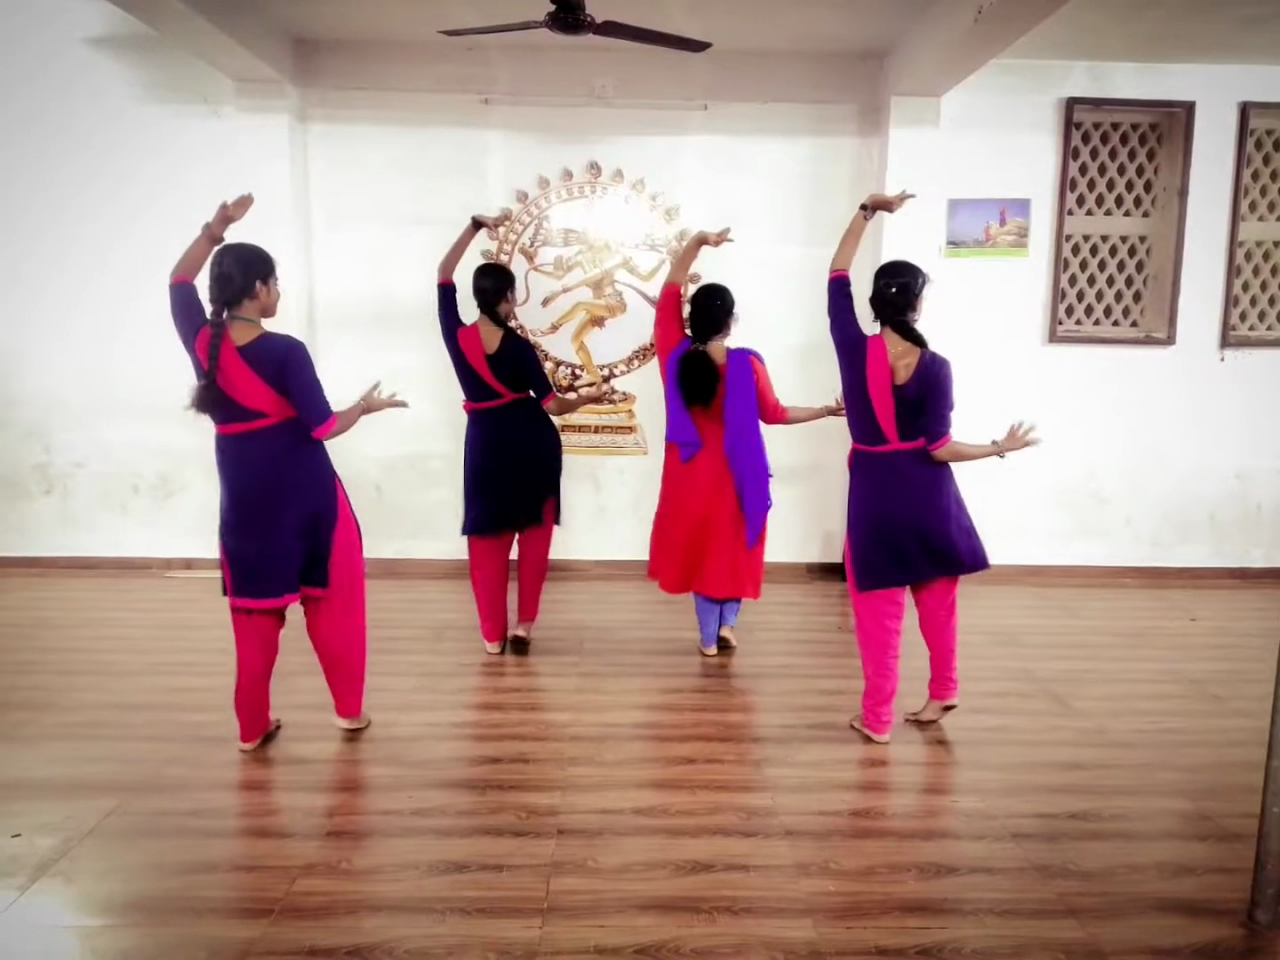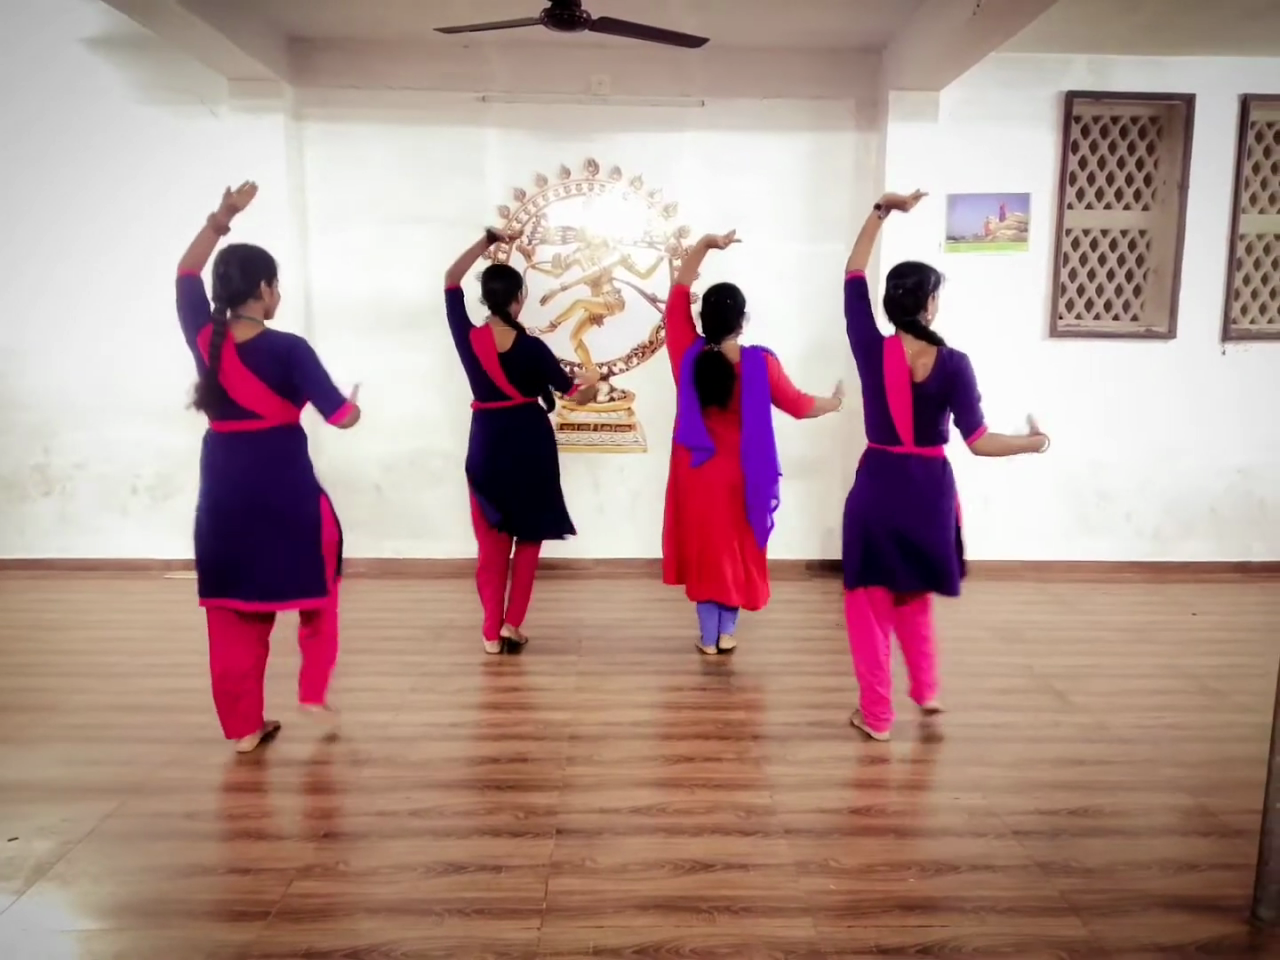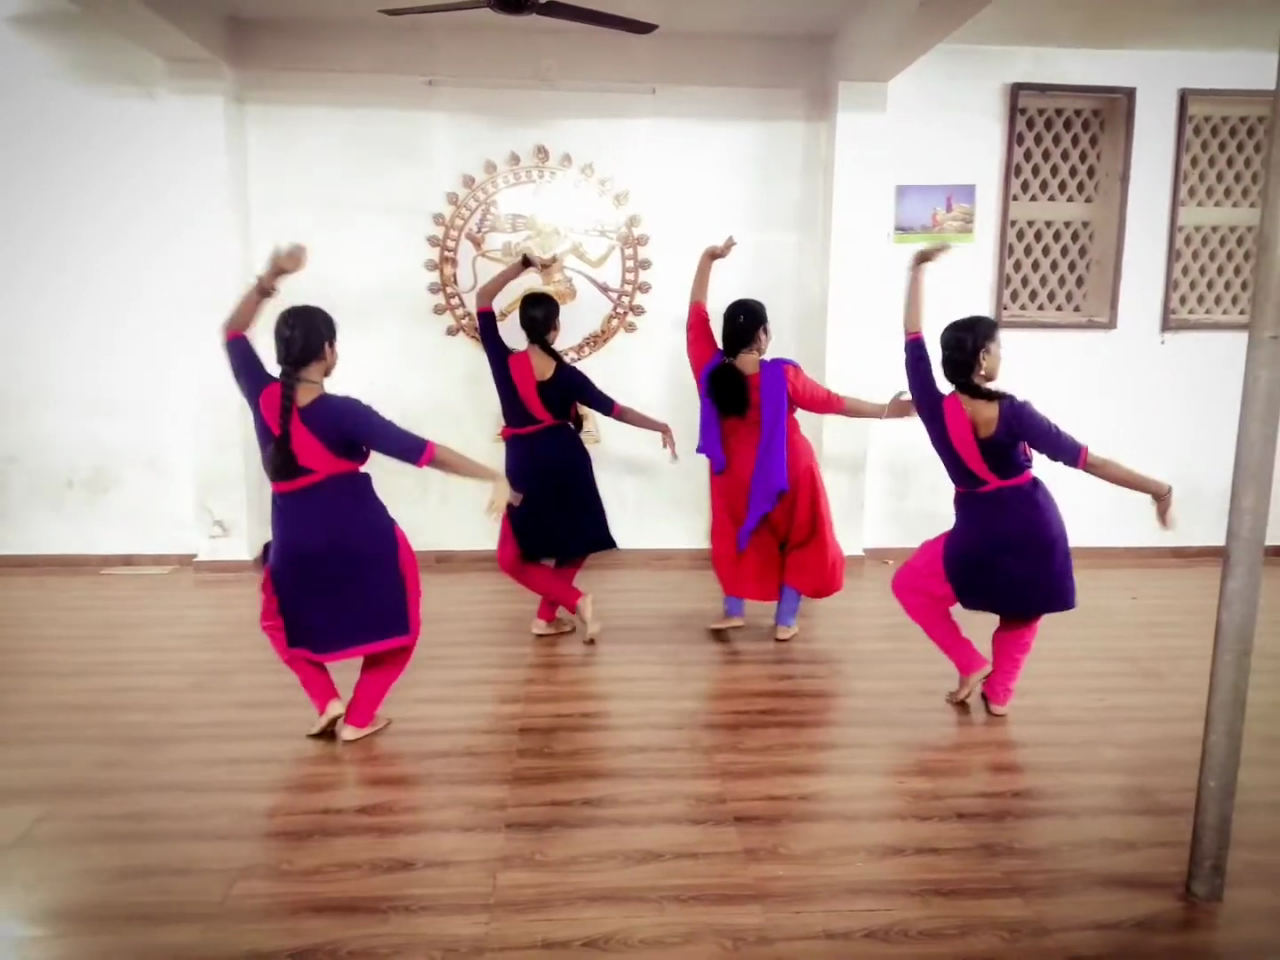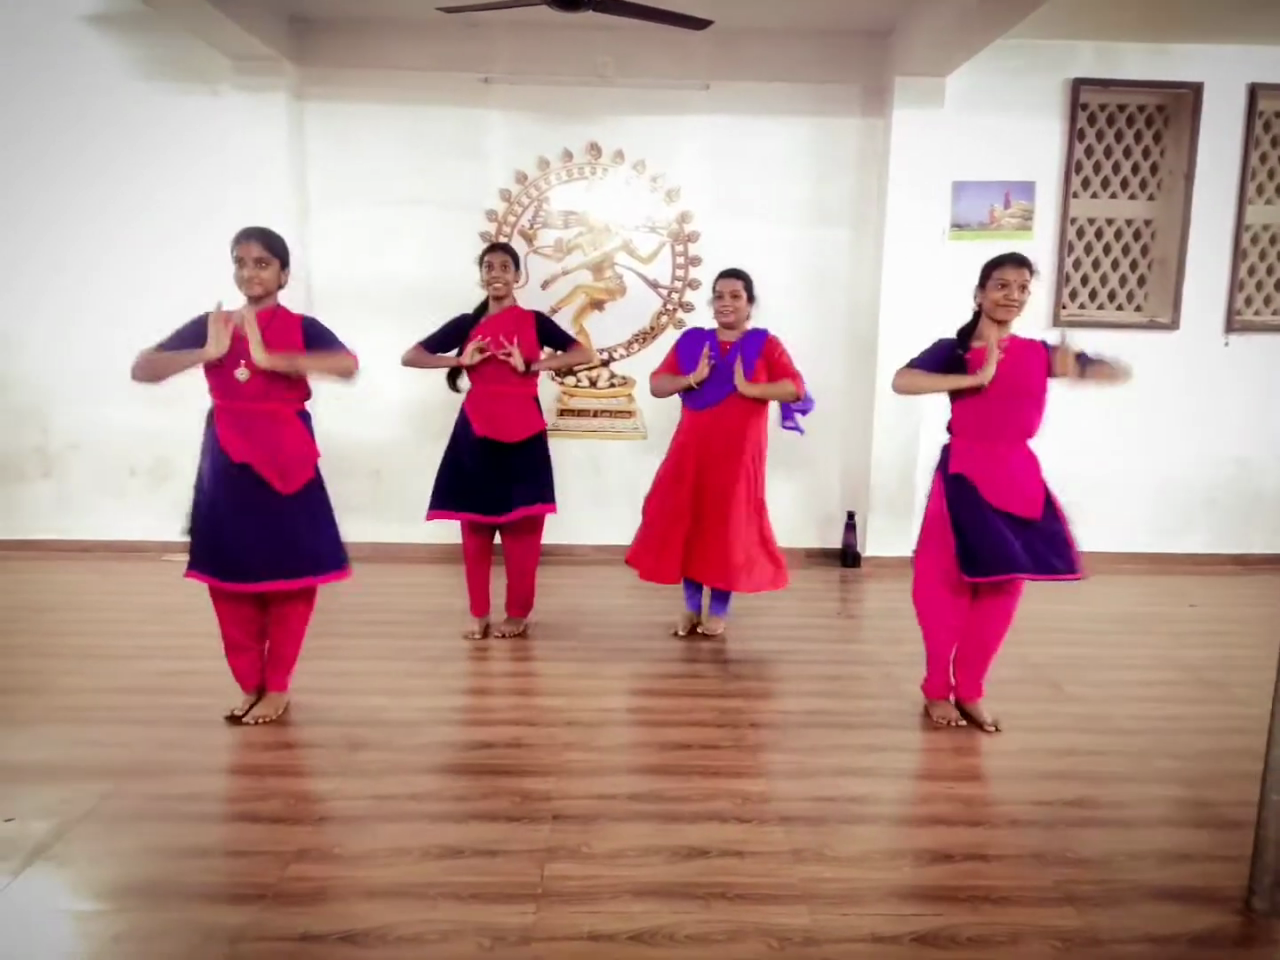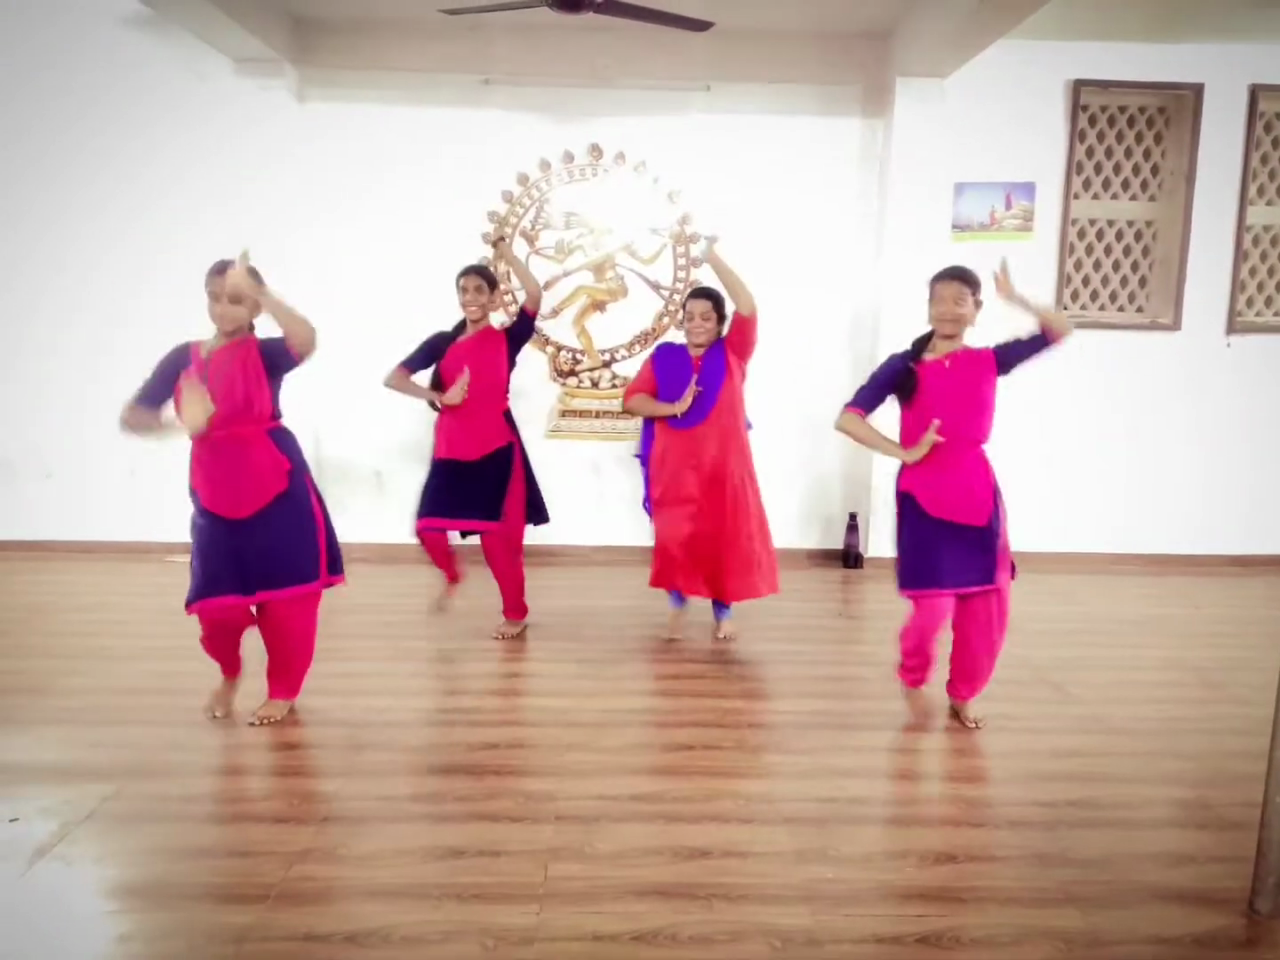
dt=1s
person 1, frame 1
left shoulder: (201, 341)
right shoulder: (284, 351)
left elbow: (179, 280)
right elbow: (323, 427)
left wrist: (217, 225)
right wrist: (366, 406)
left hip: (243, 489)
right hip: (303, 486)
left knee: (254, 610)
right knee: (333, 599)
left ankle: (252, 727)
right ankle: (349, 709)
person 1, frame 2
left shoulder: (203, 339)
right shoulder: (287, 349)
left elbow: (187, 273)
right elbow: (343, 416)
left wrist: (222, 216)
right wrist: (352, 405)
left hip: (223, 491)
right hip: (286, 490)
left knee: (234, 613)
right knee: (315, 594)
left ankle: (244, 727)
right ankle: (313, 693)
person 1, frame 3
left shoulder: (263, 399)
right shoulder: (342, 413)
left elbow: (234, 333)
right elbow: (423, 451)
left wrist: (270, 280)
right wrist: (495, 478)
left hip: (295, 539)
right hip: (359, 531)
left knee: (285, 624)
right knee: (395, 627)
left ankle: (326, 700)
right ankle: (358, 718)
person 1, frame 4
left shoulder: (302, 329)
right shoulder: (211, 326)
left elbow: (347, 365)
right elbow: (142, 370)
left wrist: (271, 359)
right wrist: (205, 354)
left hip: (289, 469)
right hip: (227, 471)
left knee: (289, 584)
right knee: (232, 584)
left ankle: (277, 687)
right ankle: (250, 686)
person 1, frame 5
left shoulder: (266, 355)
right shoulder: (182, 358)
left elbow: (306, 339)
right elbow: (132, 415)
left wrist: (256, 289)
right wrist: (178, 424)
left hip: (277, 493)
right hip: (215, 499)
left knee: (287, 600)
right knee: (216, 608)
left ankle: (283, 691)
right ankle: (228, 674)
person 2, frame 1
left shoulder: (853, 349)
right shoulder: (933, 367)
left elbow: (836, 275)
right elbow: (940, 448)
left wrist: (868, 211)
right wrist: (1001, 447)
left hip: (874, 487)
right hip: (927, 488)
left knee: (878, 608)
right knee: (937, 594)
left ankle: (877, 718)
right ankle: (943, 690)
person 2, frame 2
left shoulder: (871, 350)
right shoulder: (953, 364)
left elbow: (853, 277)
right elbow: (979, 441)
left wrist: (881, 211)
right wrist: (1030, 443)
left hip: (877, 488)
right hip: (930, 491)
left knee: (868, 604)
right knee: (914, 600)
left ankle: (876, 716)
right ankle: (926, 690)
person 2, frame 3
left shoulder: (934, 409)
right shoulder: (1012, 414)
left elbow: (912, 338)
right elbow: (1082, 458)
left wrist: (917, 270)
right wrist: (1155, 488)
left hip: (979, 530)
right hip: (1033, 524)
left knee: (910, 584)
right knee: (1022, 612)
left ankle: (970, 664)
right ankle: (998, 693)
person 2, frame 4
left shoulder: (1040, 354)
right shoulder: (953, 350)
left elbow: (1117, 373)
right elbow: (901, 382)
left wrist: (1076, 368)
right wrist: (974, 379)
left hip: (1019, 481)
right hip: (963, 479)
left knee: (999, 599)
right knee: (946, 595)
left ankle: (970, 692)
right ankle: (937, 692)
person 2, frame 5
left shoulder: (990, 361)
right shoulder: (903, 366)
left elbow: (1060, 330)
right elbow: (848, 419)
left wrist: (1013, 297)
right wrist: (903, 452)
left hip: (977, 492)
right hip: (921, 495)
left knee: (987, 607)
right knee: (932, 607)
left ankle: (963, 694)
right ankle: (912, 678)
person 3, frame 1
left shoulder: (457, 337)
right shoulder: (519, 347)
left elbow: (443, 275)
right elbow: (552, 405)
left wrist: (475, 226)
right wrist: (588, 396)
left hip: (485, 440)
right hip: (531, 437)
left knee: (488, 543)
right knee: (535, 535)
left ankle: (493, 635)
right ankle: (523, 626)
person 3, frame 2
left shoulder: (467, 337)
right shoulder: (531, 347)
left elbow: (452, 279)
right elbow: (576, 395)
left wrist: (489, 239)
right wrist: (591, 382)
left hip: (486, 444)
right hip: (530, 442)
left knee: (491, 544)
right knee: (528, 540)
left ankle: (492, 632)
right ankle: (512, 625)
person 3, frame 3
left shoulder: (503, 363)
right shoulder: (567, 375)
left elbow: (482, 300)
right elbow: (613, 409)
left wrist: (523, 264)
right wrist: (660, 426)
left hip: (525, 464)
right hip: (566, 460)
left knee: (515, 558)
right knee: (575, 541)
left ankle: (575, 602)
right ankle: (546, 617)
person 3, frame 4
left shoulder: (536, 322)
right shoulder: (466, 324)
left elbow: (584, 354)
right elbow: (409, 357)
left wrist: (532, 366)
right wrist: (459, 361)
left hip: (524, 432)
right hip: (477, 431)
left knee: (521, 527)
right knee: (475, 525)
left ankle: (518, 612)
right ankle: (479, 614)
person 3, frame 5
left shoulder: (508, 340)
right shoulder: (441, 343)
left elbow: (535, 297)
right elbow: (393, 378)
left wrist: (503, 250)
right wrist: (438, 396)
left hip: (496, 449)
right hip: (451, 451)
left knee: (501, 536)
right knee: (429, 528)
left ankle: (515, 613)
right ankle: (451, 577)
person 4, frame 1
left shoulder: (675, 354)
right shoulder: (747, 364)
left elbow: (669, 293)
right elbow: (773, 413)
left wrist: (698, 241)
right wrist: (827, 411)
left hip: (690, 470)
right hip: (735, 471)
left knee: (701, 545)
right knee: (734, 543)
left ankle: (708, 637)
right ankle: (727, 625)
person 4, frame 2
left shoulder: (686, 354)
right shoulder: (760, 362)
left elbow: (678, 295)
right elbow: (798, 406)
left wrist: (705, 244)
right wrist: (834, 401)
left hip: (695, 472)
right hip: (742, 474)
left knee: (705, 547)
right knee: (738, 548)
left ankle: (708, 638)
right ankle: (727, 632)
person 4, frame 3
left shoulder: (709, 369)
right shoulder: (783, 376)
left elbow: (696, 316)
right elbow: (832, 403)
left wrist: (708, 259)
right wrist: (885, 410)
left hip: (734, 477)
right hip: (788, 474)
left knee: (738, 539)
right knee: (799, 541)
left ankle: (732, 611)
right ankle: (785, 621)
person 4, frame 4
left shoulder: (765, 345)
right shoulder: (692, 340)
left elbow: (795, 387)
right elbow: (656, 385)
left wrist: (751, 389)
right wrist: (691, 379)
left hip: (739, 456)
right hip: (691, 451)
left knee: (728, 527)
right knee: (684, 524)
left ankle: (718, 610)
right ankle: (692, 607)
person 4, frame 5
left shoulder: (732, 353)
right shoulder: (663, 357)
left elbow: (748, 308)
right elbow: (632, 399)
left wrist: (715, 261)
right wrist: (673, 407)
left hip: (725, 466)
right hip: (676, 467)
left knee: (727, 537)
right knee: (676, 536)
left ankle: (723, 614)
right ankle: (678, 607)
